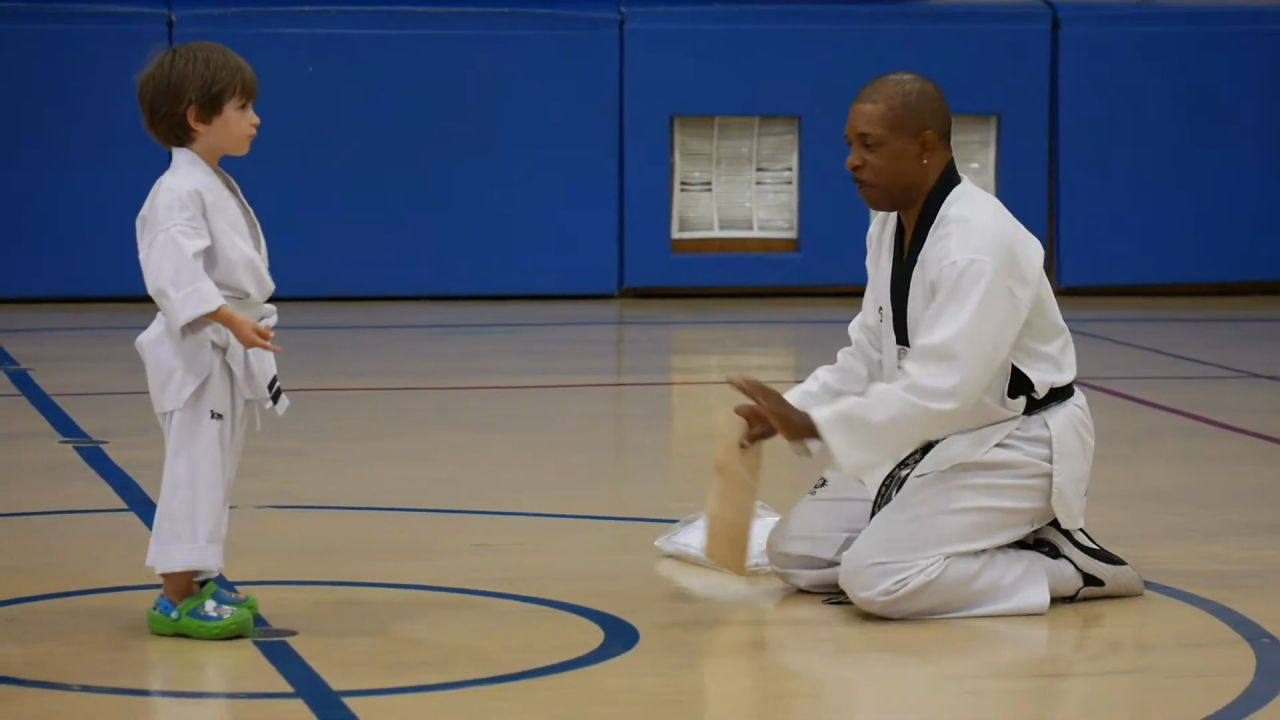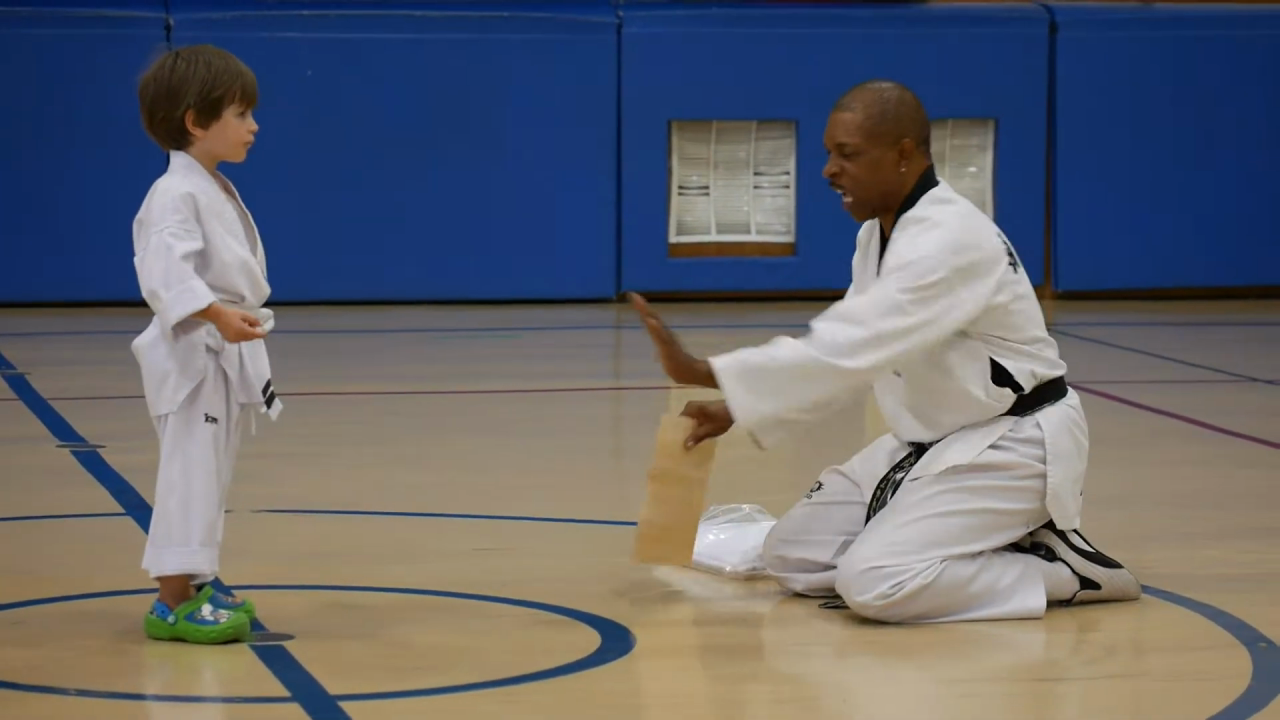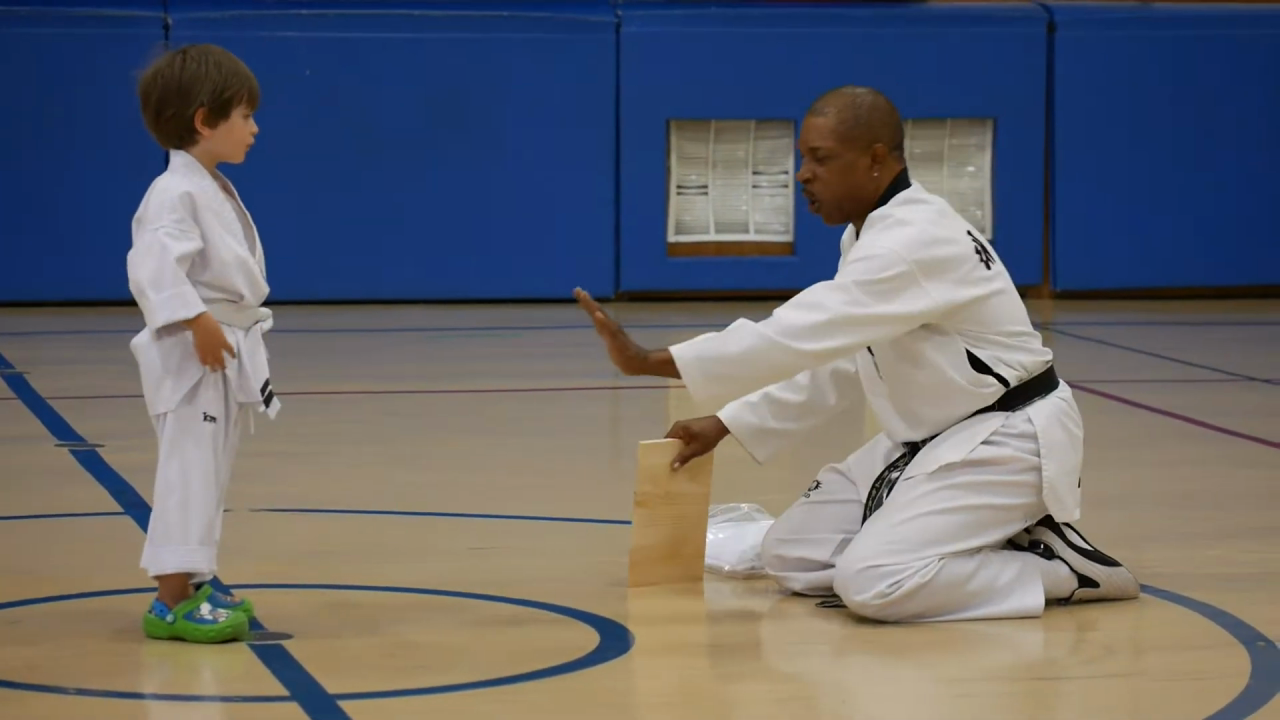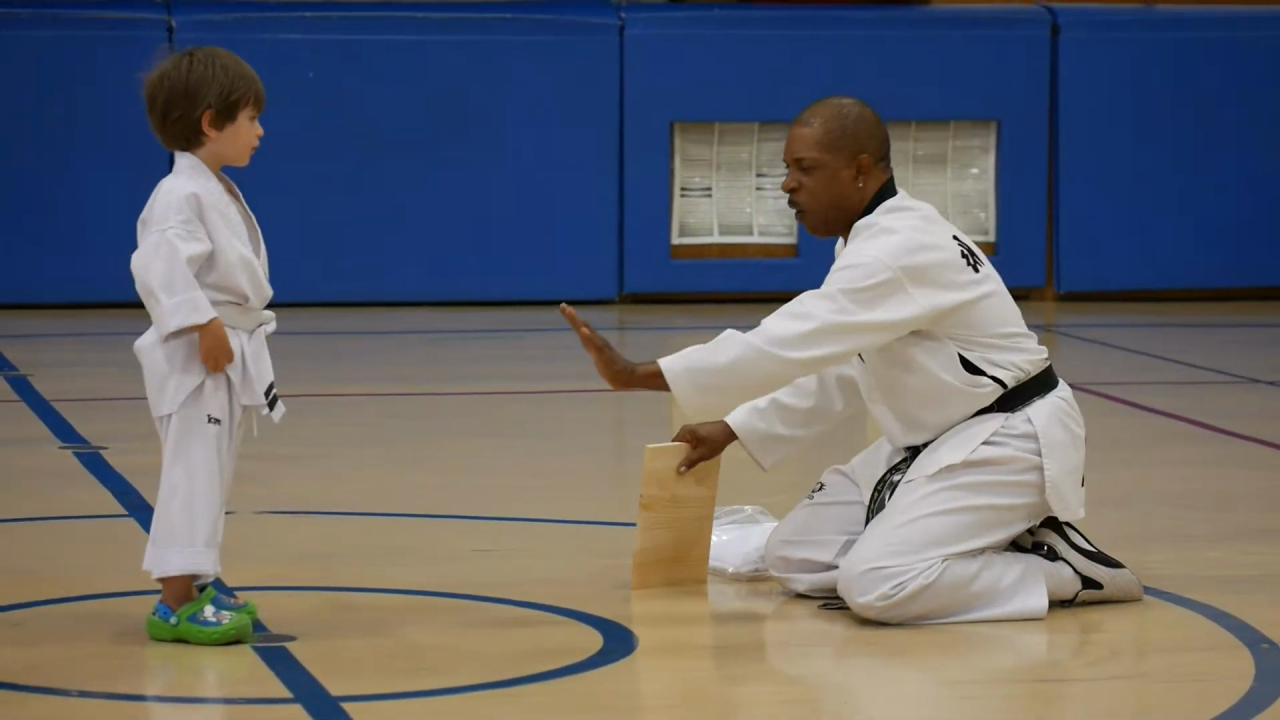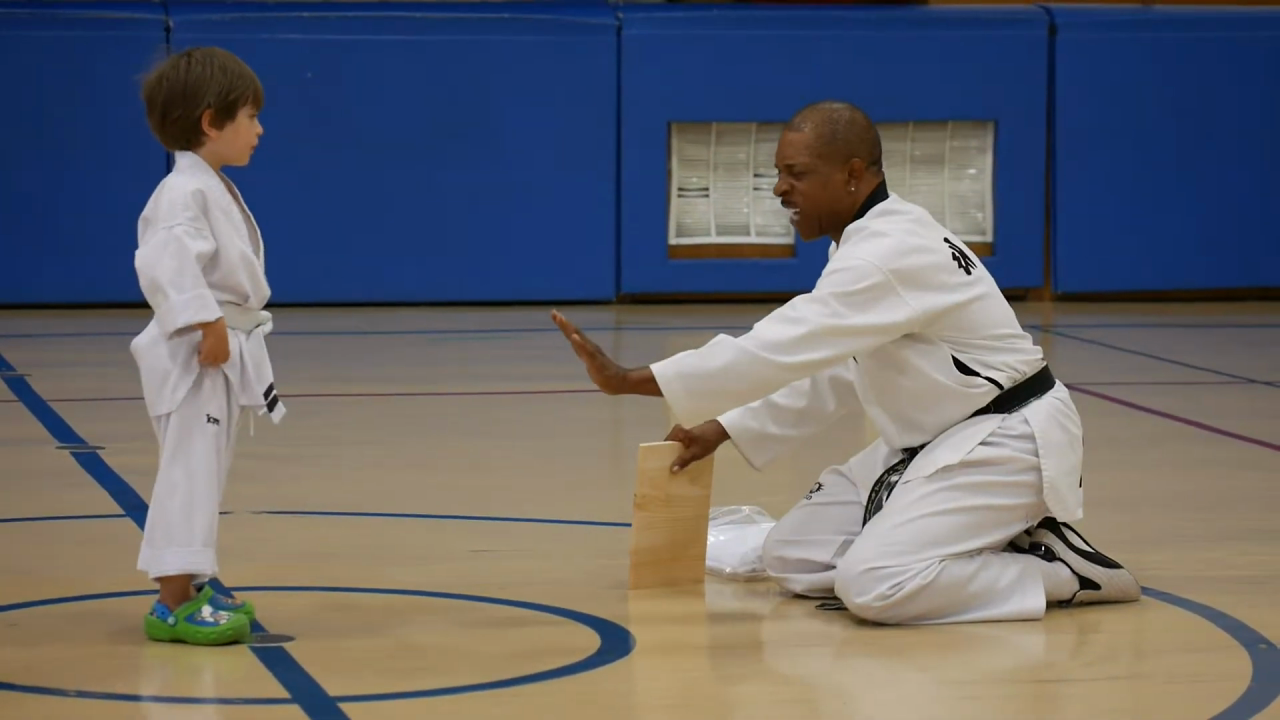
dt=0.2s
person 1, frame 1
left shoulder: (217, 185)
right shoulder: (181, 190)
right elbow: (173, 271)
left wrist: (242, 328)
right wrist: (229, 321)
left hip: (227, 351)
right hip: (199, 351)
left knee: (214, 469)
right knee: (195, 469)
left ankle: (198, 580)
right ankle: (177, 598)
person 1, frame 2
left shoulder: (216, 189)
right shoulder: (177, 194)
right elbow: (163, 271)
left wrist: (237, 323)
right wrist: (218, 316)
left hip: (223, 355)
right hip: (195, 355)
left knee: (211, 473)
right knee: (190, 473)
left ankle: (196, 584)
right ankle: (173, 602)
person 1, frame 3
left shoulder: (214, 189)
right shoulder: (176, 193)
right elbow: (153, 271)
left wrist: (230, 334)
right wrist: (201, 327)
left hip: (222, 354)
right hip: (192, 356)
left knee: (209, 472)
right knee: (188, 471)
left ankle: (194, 583)
right ankle: (172, 601)
person 1, frame 4
left shoulder: (218, 190)
right shoulder: (182, 194)
right elbow: (160, 271)
right wrist: (208, 331)
left hip: (225, 355)
right hip: (197, 358)
left knee: (211, 473)
right knee: (193, 473)
left ankle: (196, 585)
right ankle: (176, 602)
person 1, frame 5
left shoulder: (214, 188)
right shoulder: (186, 192)
right elbow: (167, 269)
right wrist: (209, 327)
left hip: (221, 355)
right hip: (193, 356)
left knee: (205, 472)
right knee: (188, 472)
left ankle: (193, 584)
right ankle: (173, 602)
person 2, frame 1
left shoulder: (979, 242)
right shoulder: (891, 226)
left elbow: (937, 387)
right elbow: (871, 353)
left wrist: (813, 423)
right wrist: (790, 410)
left hip: (1014, 446)
right hip: (938, 442)
left knee: (874, 581)
right knee: (796, 554)
left ankle: (1064, 566)
right ankle: (1008, 546)
person 2, frame 2
left shoulder: (946, 242)
right shoulder: (884, 231)
left elbow: (843, 353)
right elbow: (844, 349)
left wrist: (699, 370)
right wrist: (735, 406)
left hip: (1009, 446)
right hip: (933, 442)
left knee: (873, 585)
right knee: (794, 558)
left ankle: (1064, 570)
right ankle: (998, 546)
person 2, frame 3
left shoulder: (913, 242)
right shoulder: (877, 230)
left elbow: (798, 337)
right elbow: (830, 359)
left wrist: (647, 359)
right wrist: (725, 424)
left hip: (1006, 443)
right hip: (932, 439)
left knee: (871, 584)
right knee: (791, 557)
left ankle: (1058, 566)
right ankle: (1002, 541)
person 2, frame 4
left shoulder: (899, 250)
right shoulder: (876, 236)
left elbow: (787, 345)
right elbow: (832, 367)
left wrist: (635, 373)
right wrist: (730, 430)
left hip: (1007, 444)
right hip: (933, 442)
left knee: (875, 586)
right knee: (794, 560)
left ankle: (1064, 567)
right ankle: (1001, 543)
person 2, frame 5
left shoulder: (890, 252)
right shoulder: (871, 239)
left elbow: (780, 350)
right elbow: (825, 367)
left wrist: (627, 379)
right wrist: (722, 429)
left hip: (1004, 443)
right hip: (932, 442)
left knee: (872, 586)
right knee: (793, 560)
left ankle: (1061, 567)
right ankle: (999, 543)
